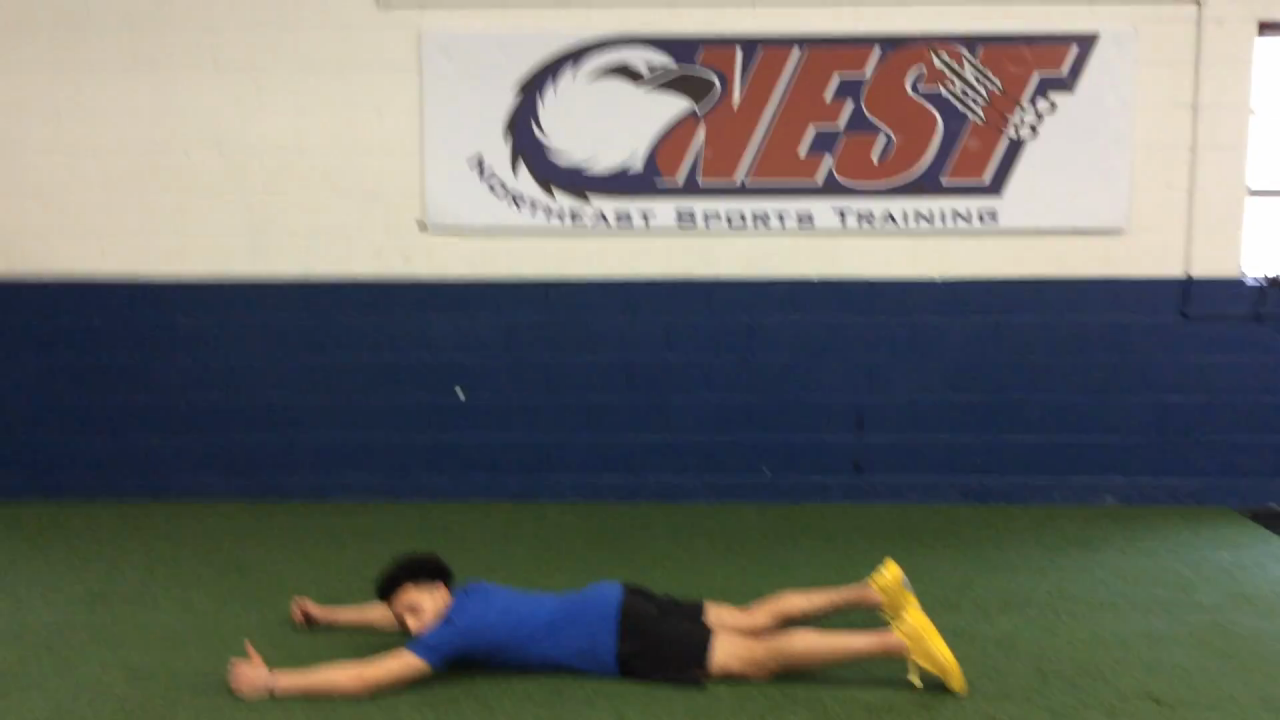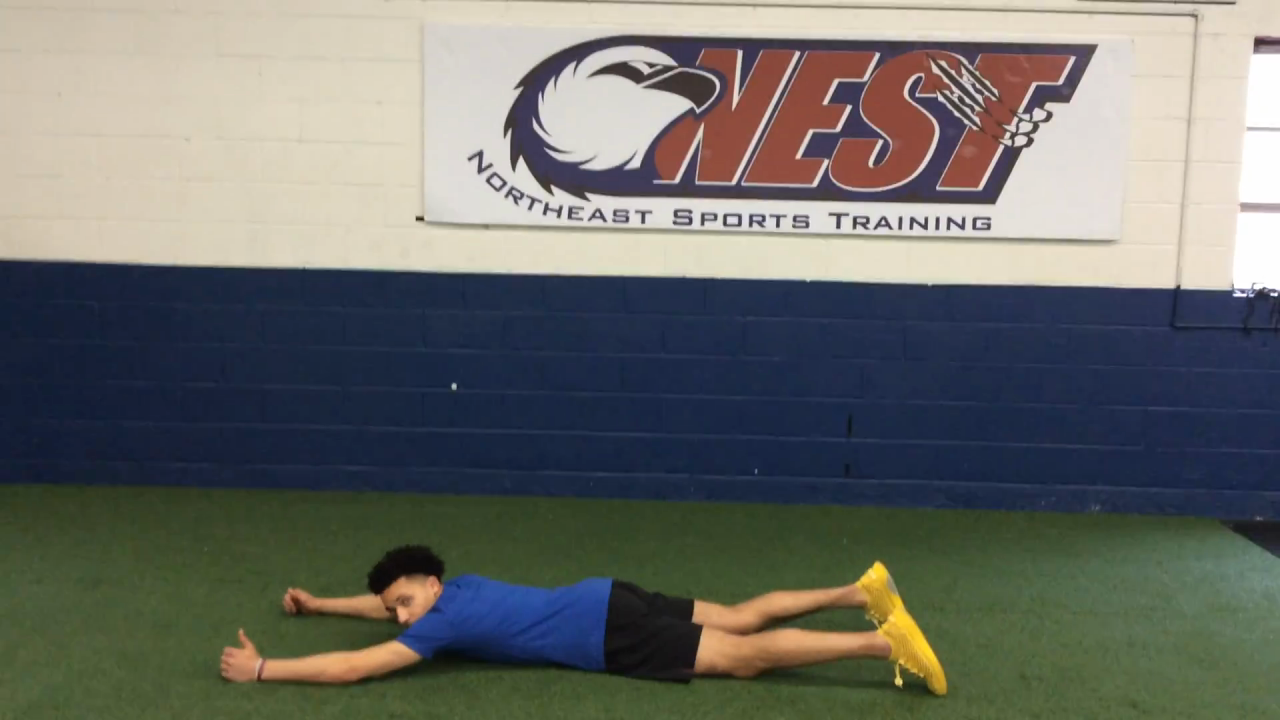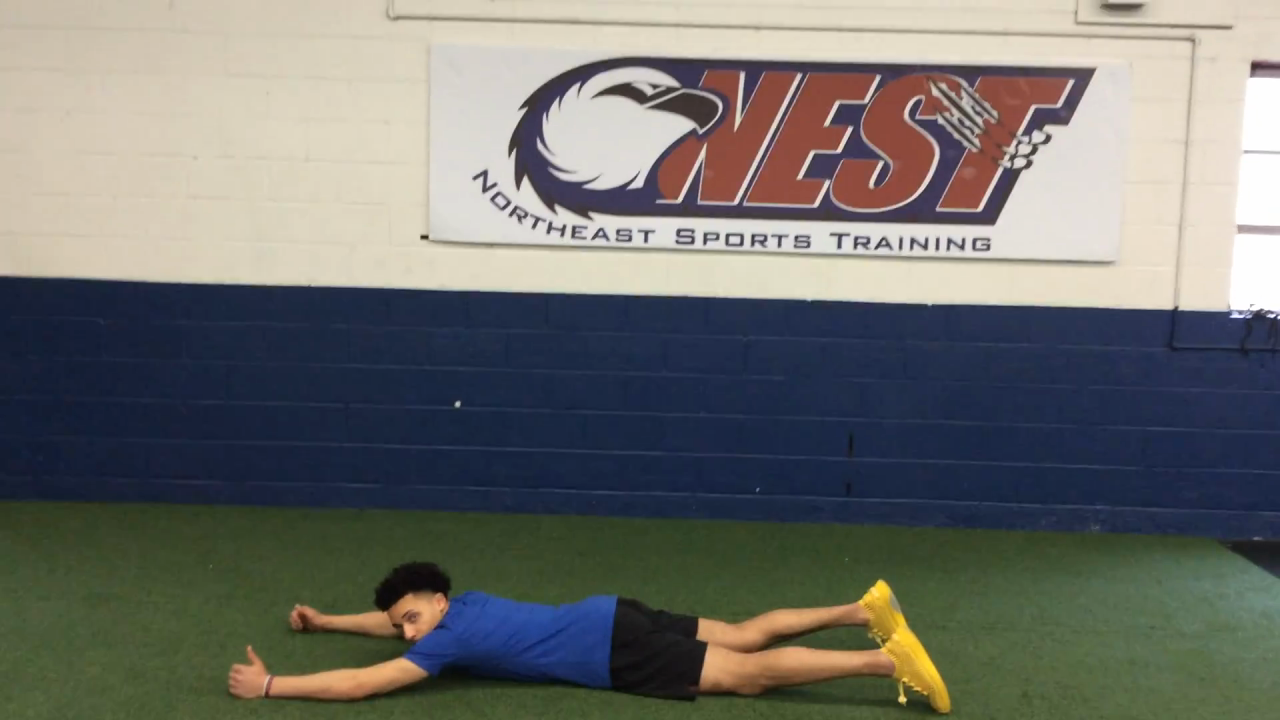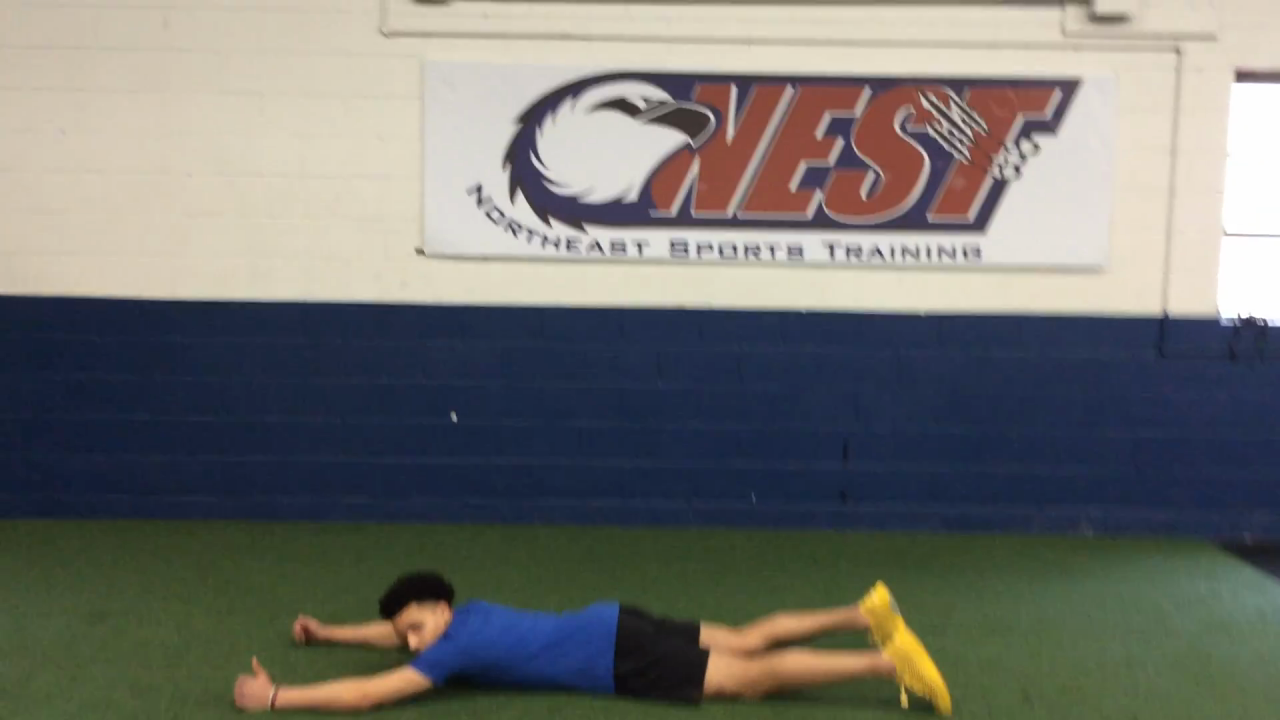
dt=0.2s
person 1, frame 1
left shoulder: (455, 629)
right shoulder: (465, 596)
left elbow: (362, 679)
right elbow: (398, 607)
left wrist: (272, 682)
right wrist: (329, 614)
left hip: (622, 641)
right hip: (618, 609)
left knee: (757, 657)
right knee: (751, 619)
left ankle: (896, 640)
right ankle: (874, 589)
person 1, frame 2
left shoulder: (444, 620)
right shoulder: (455, 588)
left elbow: (352, 668)
right elbow: (389, 602)
left wrist: (264, 670)
right wrist: (319, 603)
left hip: (610, 635)
right hip: (607, 604)
left knee: (743, 658)
right knee: (740, 619)
left ankle: (882, 641)
right ankle: (861, 592)
person 1, frame 3
left shoulder: (450, 637)
right shoulder: (460, 605)
right elbow: (394, 619)
right wrist: (325, 620)
left hip: (615, 653)
right hip: (612, 621)
right knee: (742, 636)
left ankle: (885, 660)
right ankle: (863, 612)
person 1, frame 4
left shoulder: (455, 647)
right shoulder: (465, 615)
right elbow: (396, 630)
right wrist: (328, 631)
left hip: (619, 660)
right hip: (615, 630)
right knee: (745, 640)
left ankle: (887, 662)
right ankle: (863, 614)
